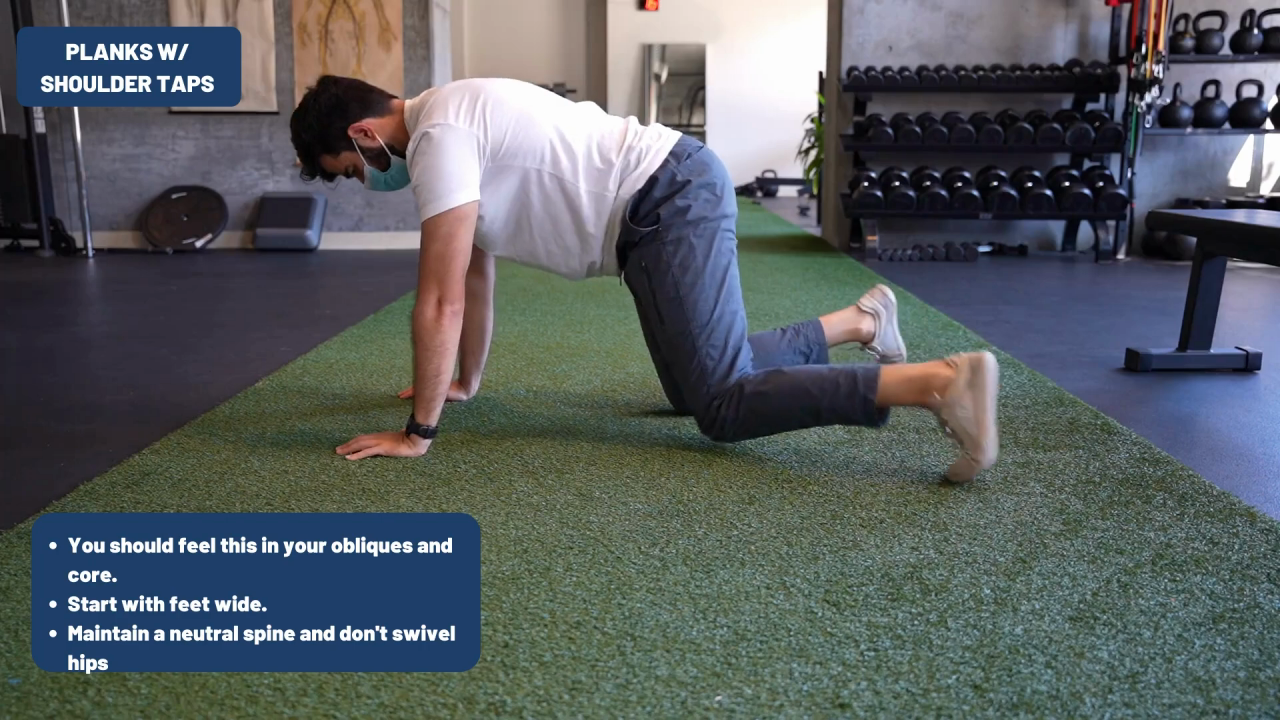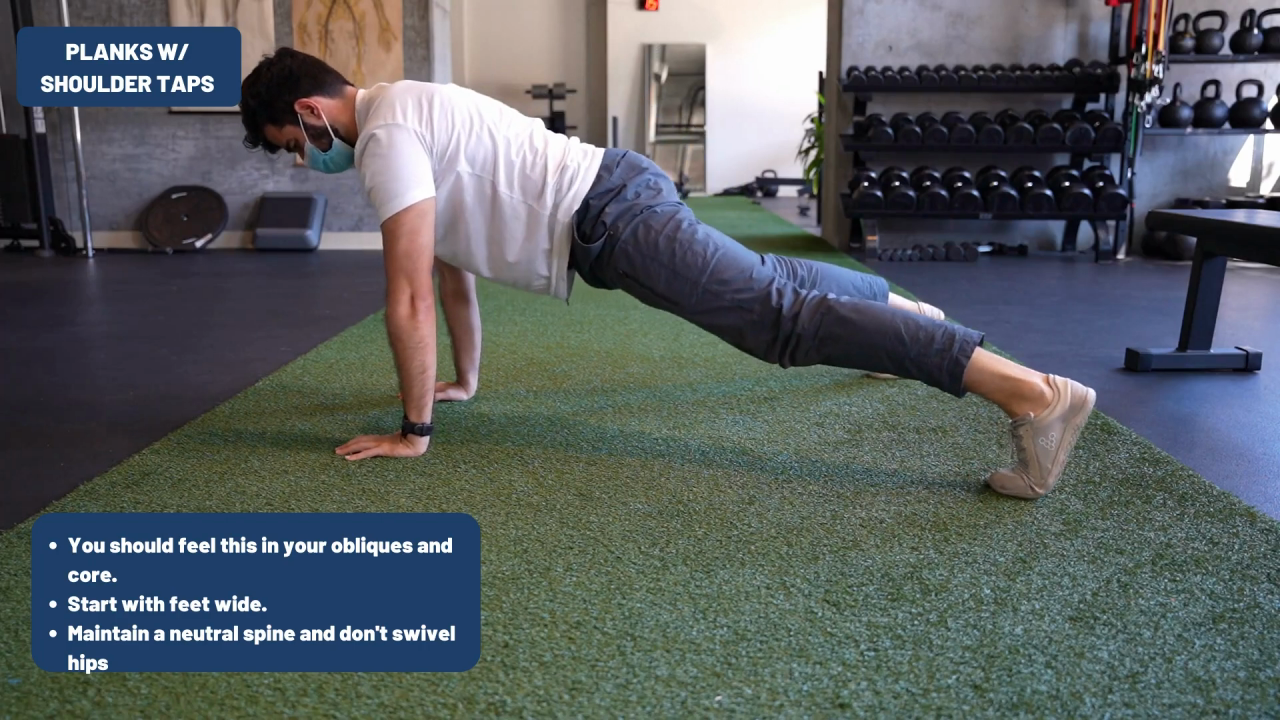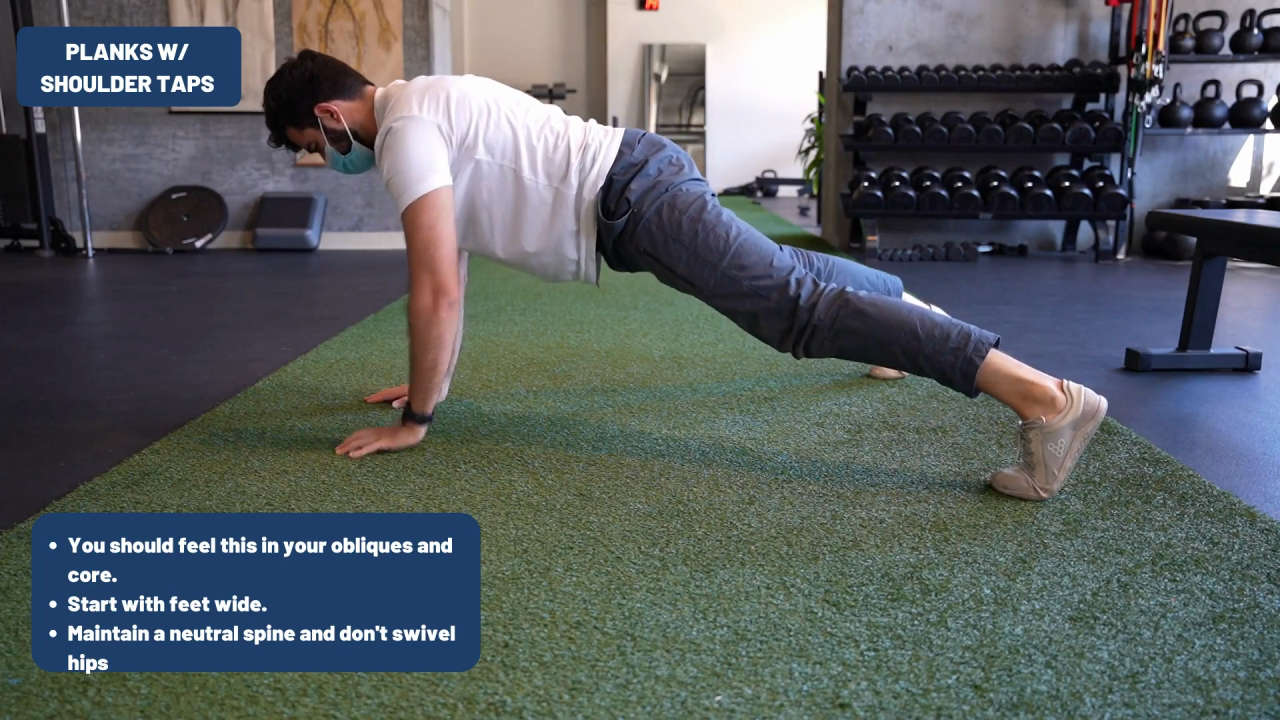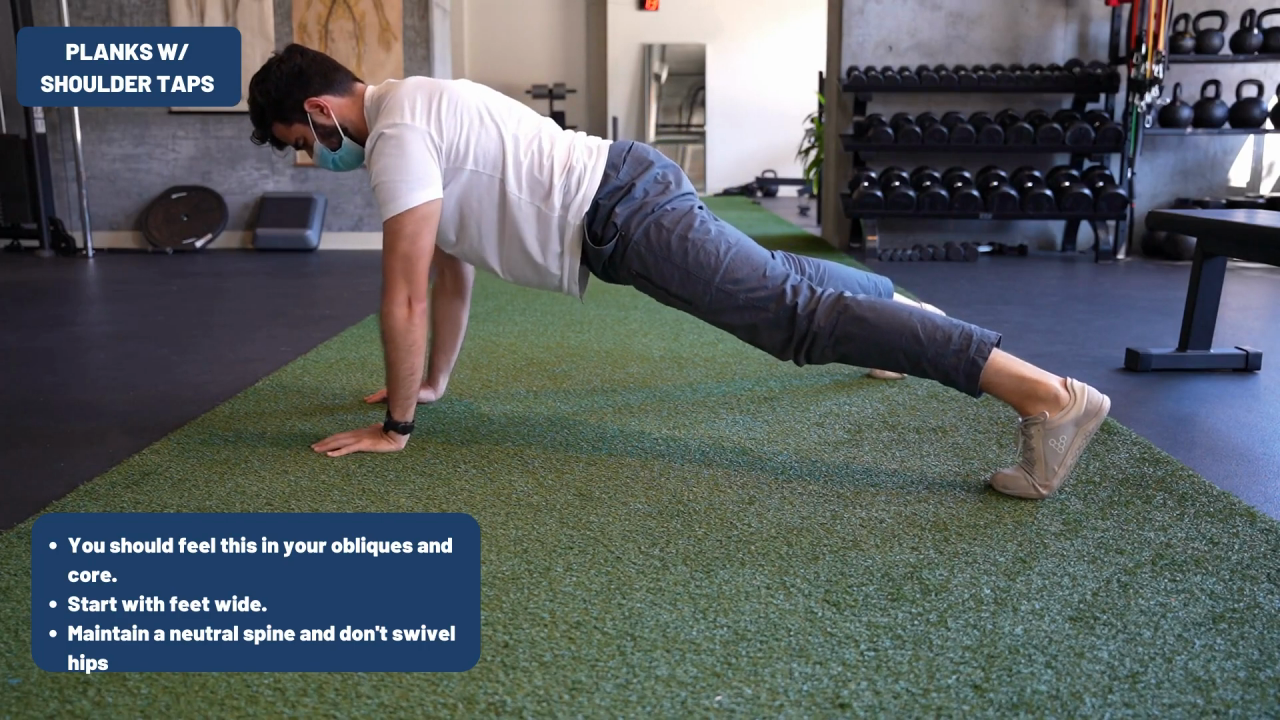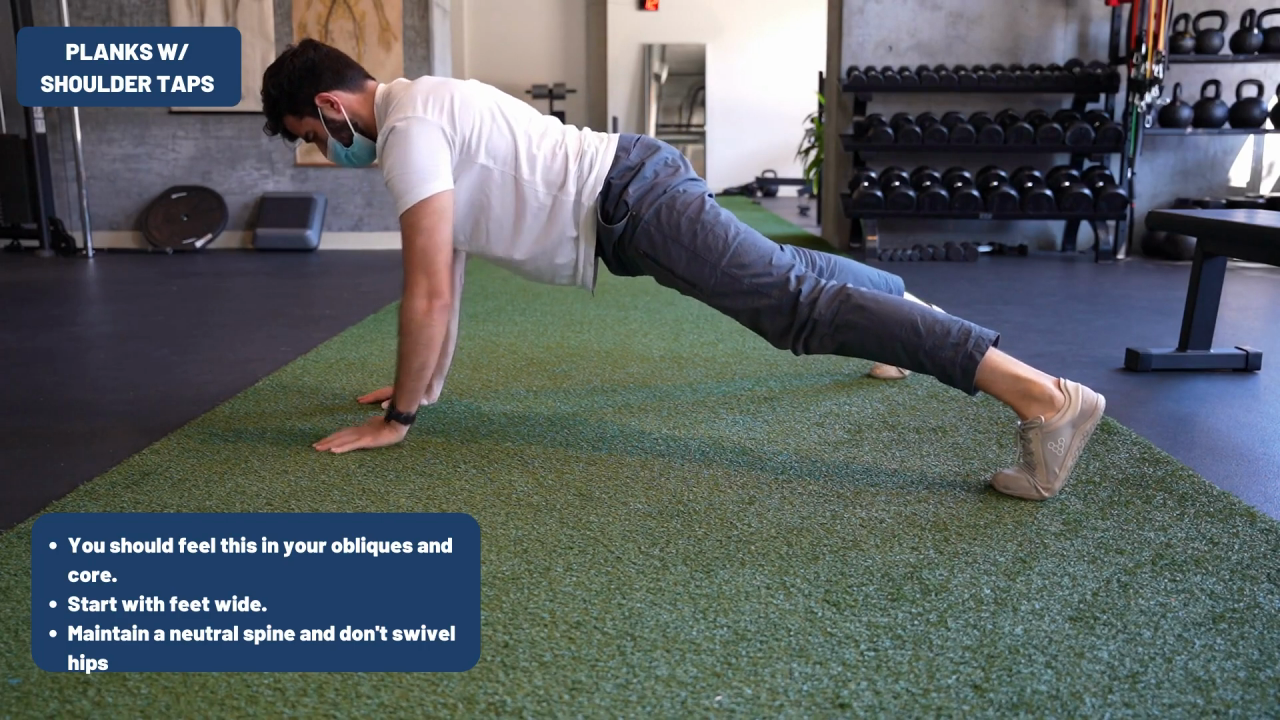
dt=1s
person 1, frame 1
left shoulder: (435, 139)
right shoulder: (451, 122)
left elbow: (441, 298)
right elbow: (474, 274)
left wrist: (417, 429)
right wrist: (463, 382)
left hip: (669, 200)
right hip: (674, 192)
left knee: (720, 406)
right knee: (706, 380)
left ankle: (941, 381)
right ankle: (861, 321)
person 1, frame 2
left shoulder: (385, 136)
right shoulder: (408, 112)
left elbow: (410, 297)
right elbow: (455, 264)
left wrist: (413, 429)
right wrist: (465, 378)
left hip: (610, 217)
right hip: (619, 195)
left knee: (778, 316)
right knee: (762, 276)
left ankle: (1033, 393)
right ankle: (910, 310)
person 1, frame 3
left shoulder: (403, 130)
right shoulder: (423, 112)
left elbow: (434, 287)
right elbow: (454, 272)
left wrist: (416, 418)
right wrist: (435, 381)
left hip: (633, 199)
right hip: (637, 185)
left knee: (793, 306)
right knee: (781, 272)
left ankle: (1043, 396)
right ankle: (907, 305)
person 1, frame 4
left shoulder: (395, 135)
right shoulder: (413, 110)
left elbow: (404, 295)
right elbow: (450, 268)
left wrist: (393, 425)
right wrist: (433, 380)
left hip: (623, 219)
right hip: (628, 187)
left knee: (791, 314)
right knee: (772, 277)
left ankle: (1046, 395)
right ankle: (902, 305)
person 1, frame 5
left shoulder: (406, 130)
right shoulder: (420, 108)
left elbow: (428, 288)
right elbow: (449, 272)
left wrist: (397, 417)
right wrist: (430, 383)
left hip: (631, 201)
right hip: (633, 190)
left knee: (794, 302)
right knee: (785, 270)
left ankle: (1042, 395)
right ankle: (906, 305)
